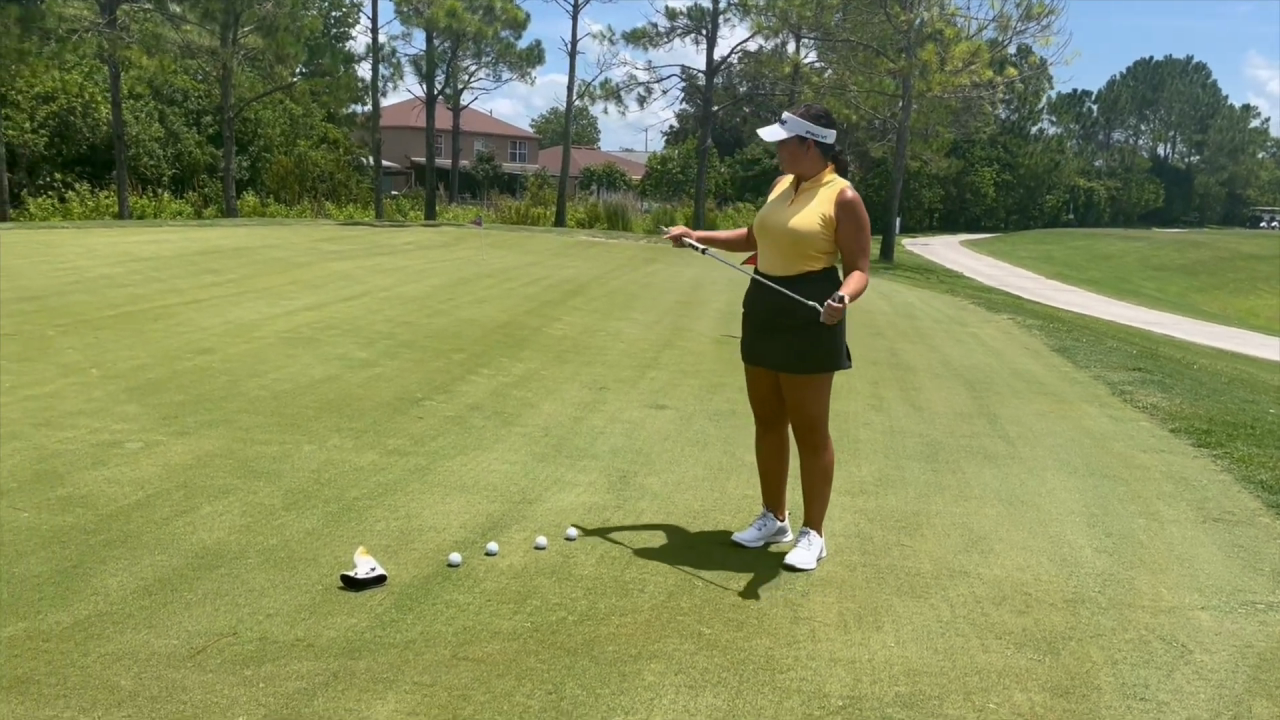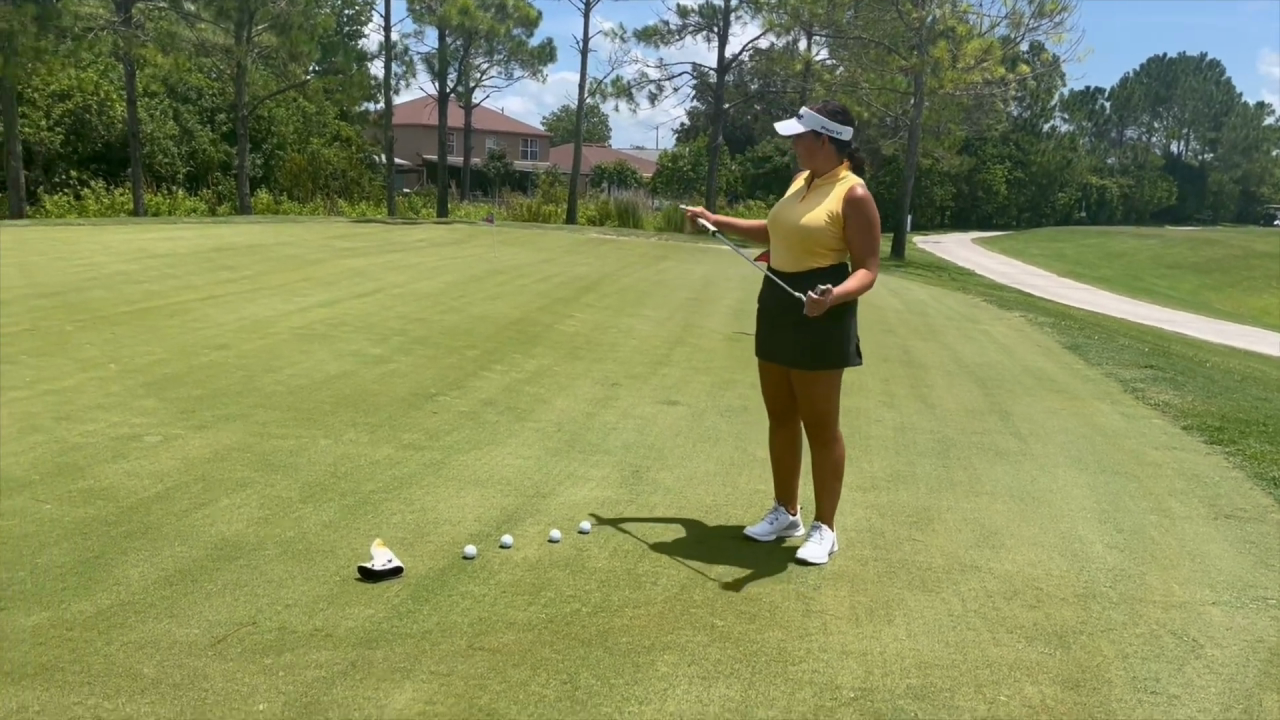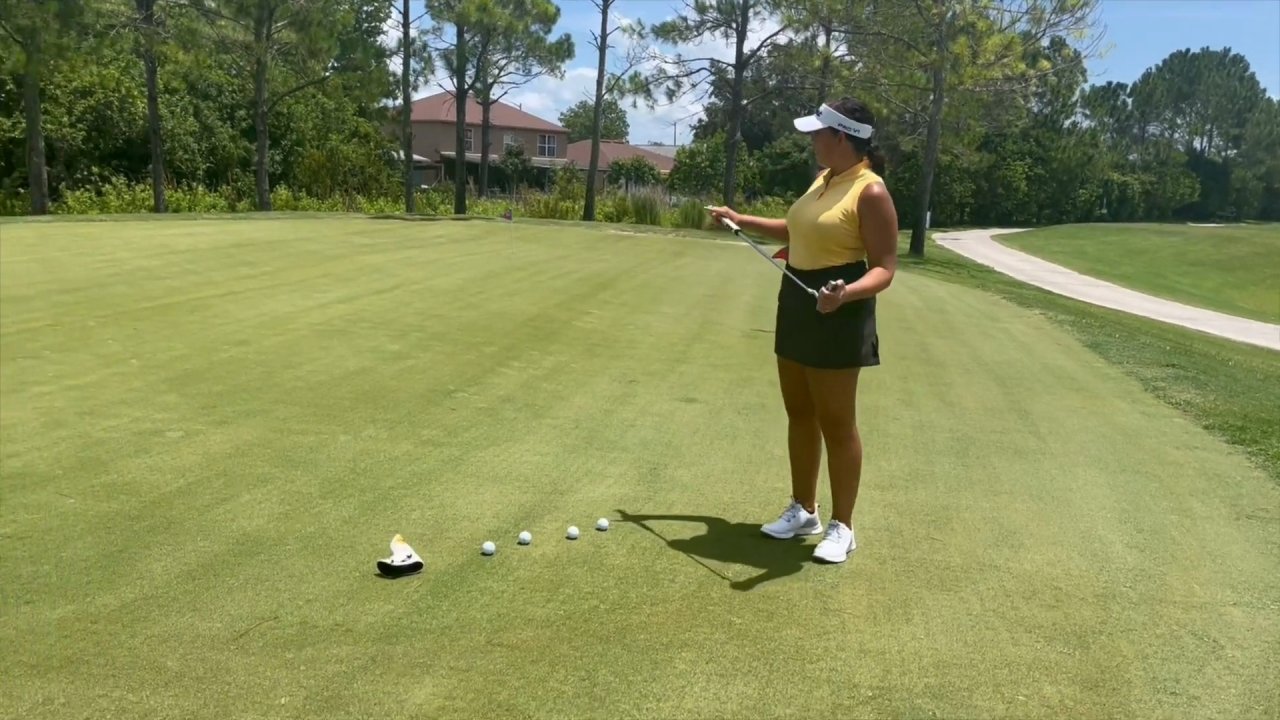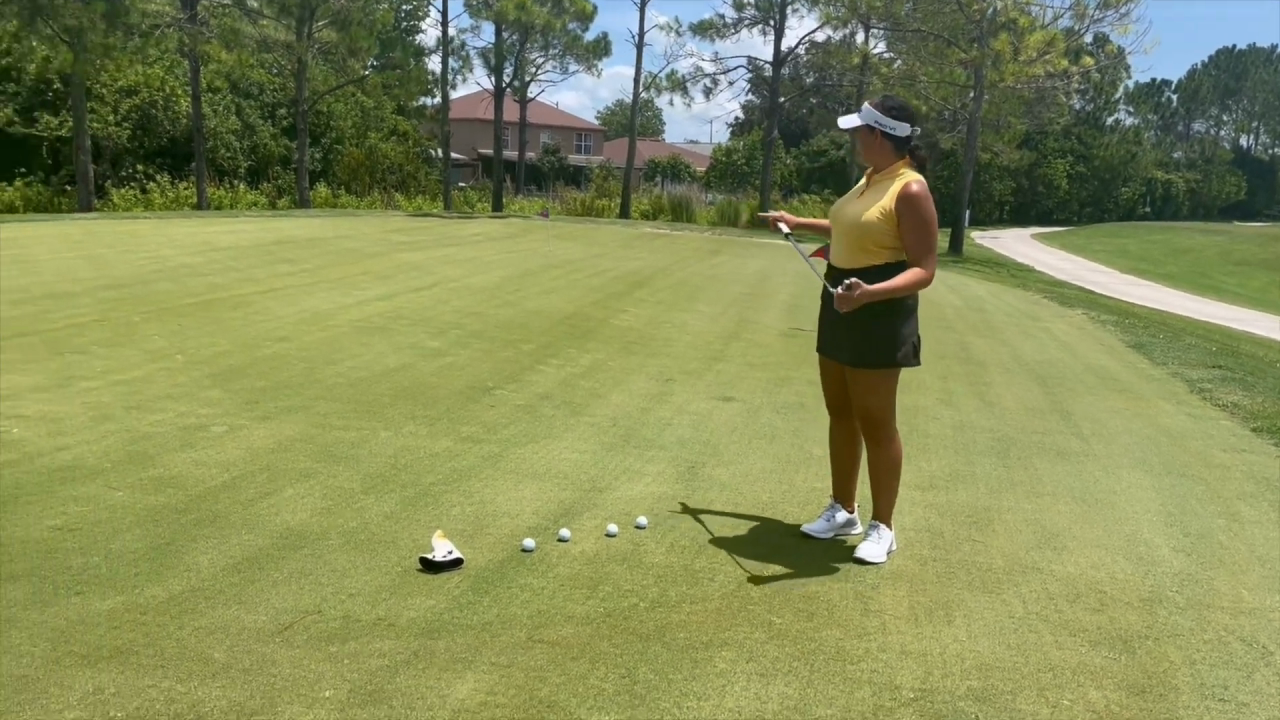
dt=0.2s
person 1, frame 1
left shoulder: (843, 198)
right shoulder: (781, 185)
left elbow: (858, 268)
right elbow: (755, 238)
left wrist: (845, 297)
right wrist: (695, 236)
left hip: (807, 318)
right hip: (762, 310)
left knee: (810, 430)
right knee: (767, 422)
left ankle: (813, 533)
right ankle: (774, 518)
person 1, frame 2
left shoulder: (854, 195)
right shoulder: (801, 181)
left elbow: (867, 268)
left wrist: (835, 295)
right wrist: (714, 219)
left hip: (818, 316)
right hip: (777, 305)
left knee: (820, 425)
right knee: (781, 417)
left ankle: (824, 528)
right ankle: (785, 512)
person 1, frame 3
left shoulder: (871, 192)
right shoulder: (824, 179)
left elbow: (884, 267)
left wrist: (846, 293)
right wrist: (741, 220)
left hip: (836, 315)
right hip: (797, 304)
left knee: (836, 423)
right knee: (799, 415)
left ankle: (841, 527)
right ankle: (802, 511)
person 1, frame 4
left shoulder: (911, 190)
right shoulder: (871, 178)
left elbow: (923, 269)
left wrist: (870, 292)
right wrist: (797, 222)
left hip: (878, 313)
right hip: (840, 305)
left knee: (876, 423)
right knee: (840, 414)
left ankle: (881, 527)
right ankle: (843, 510)
